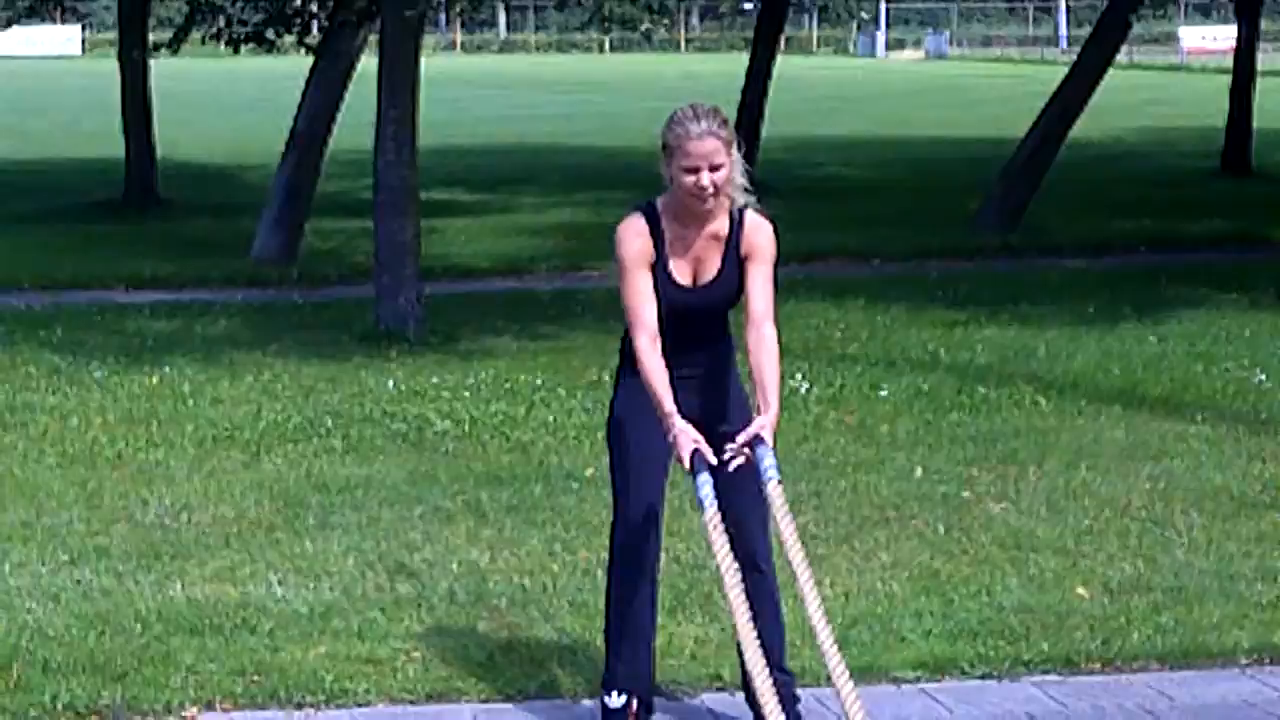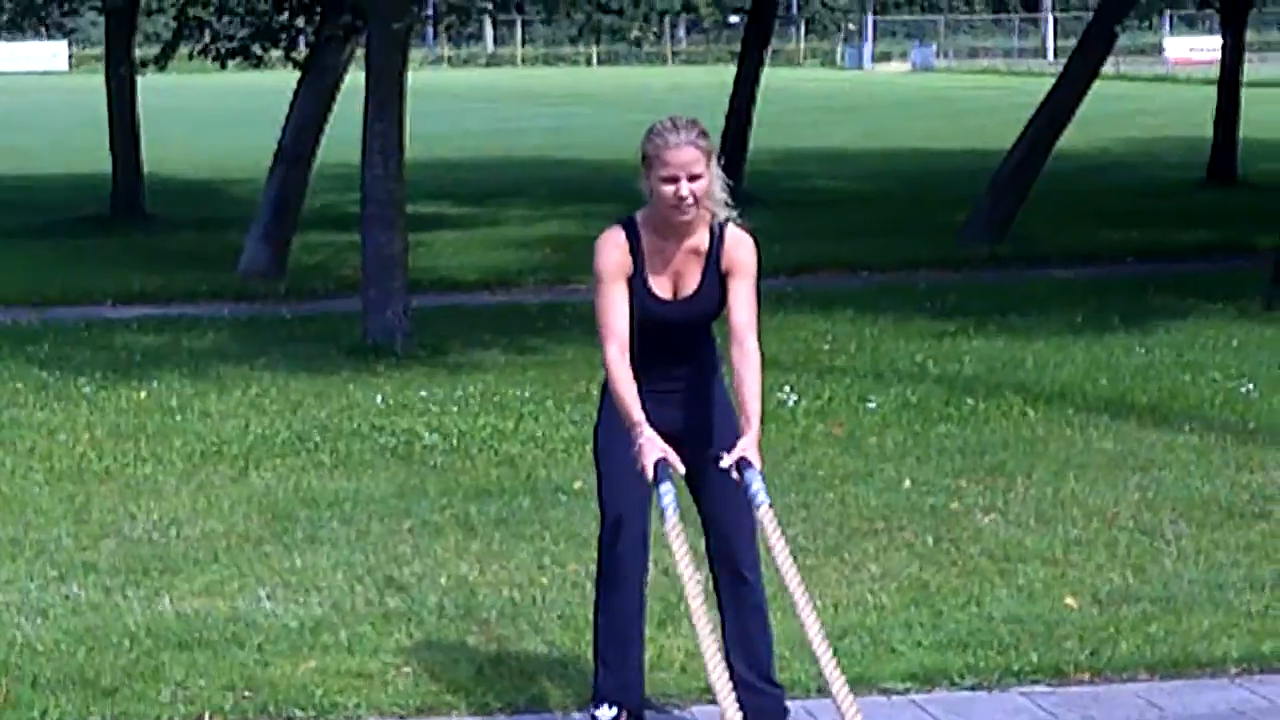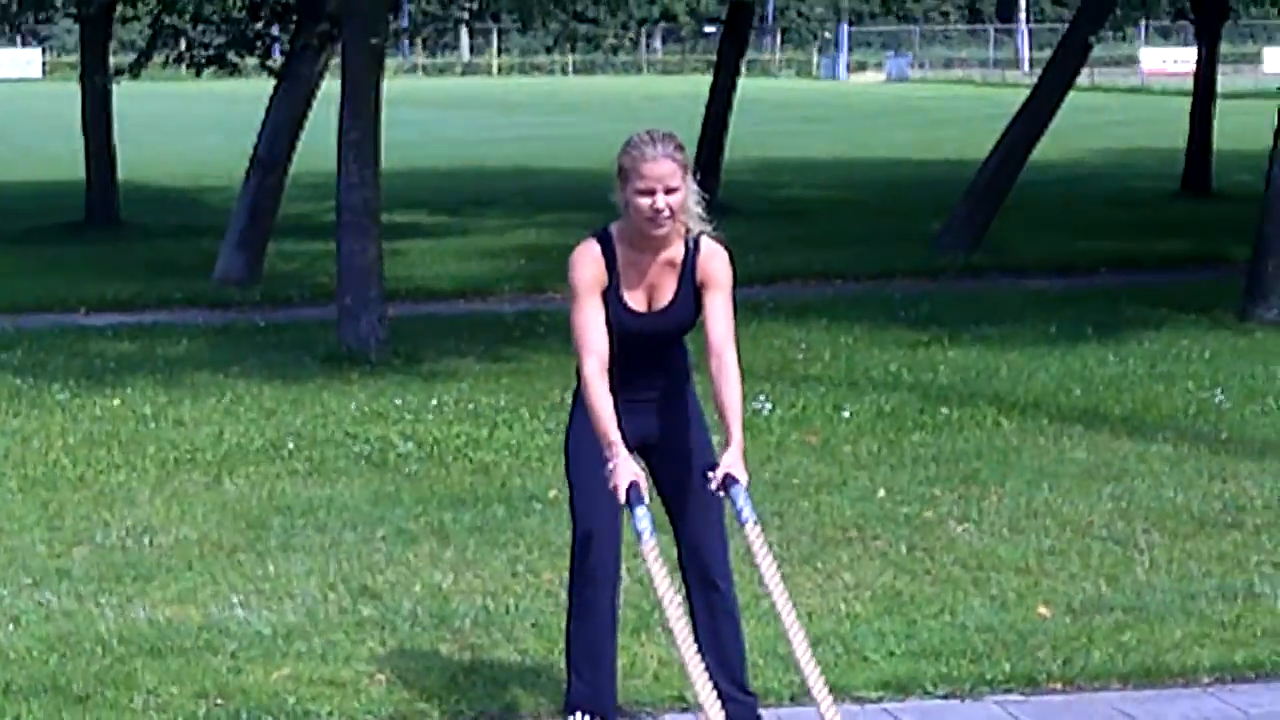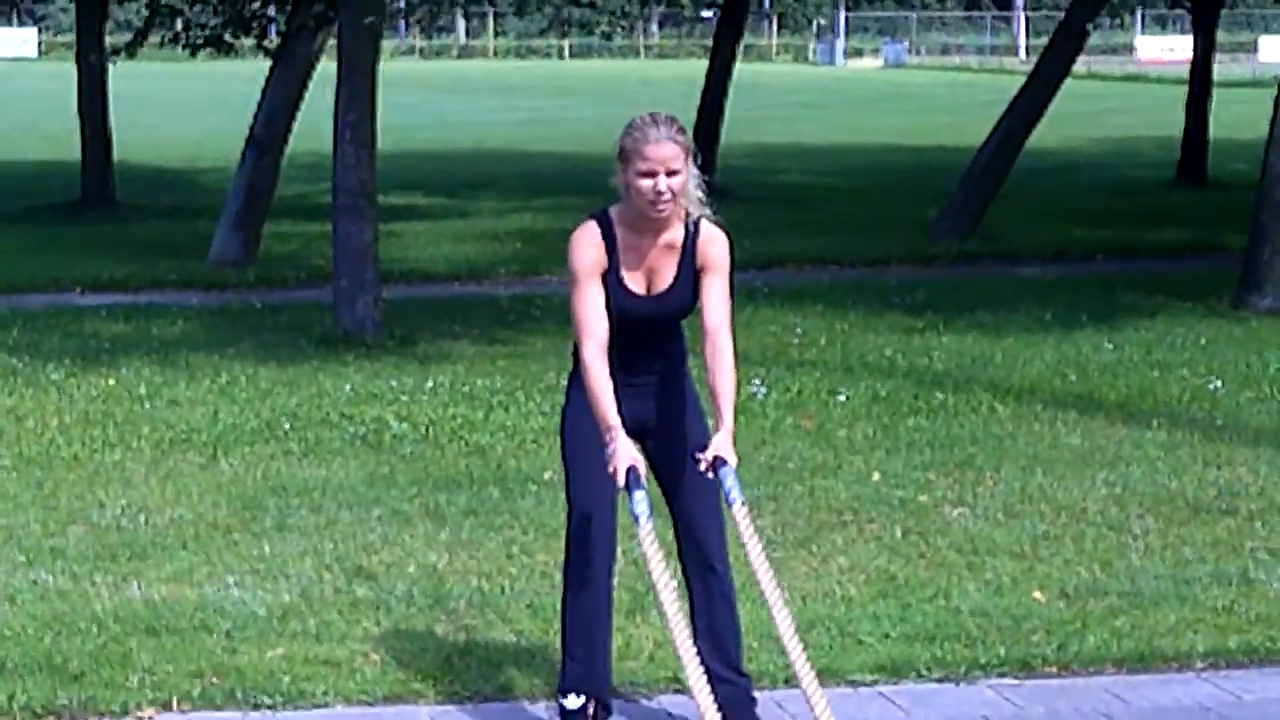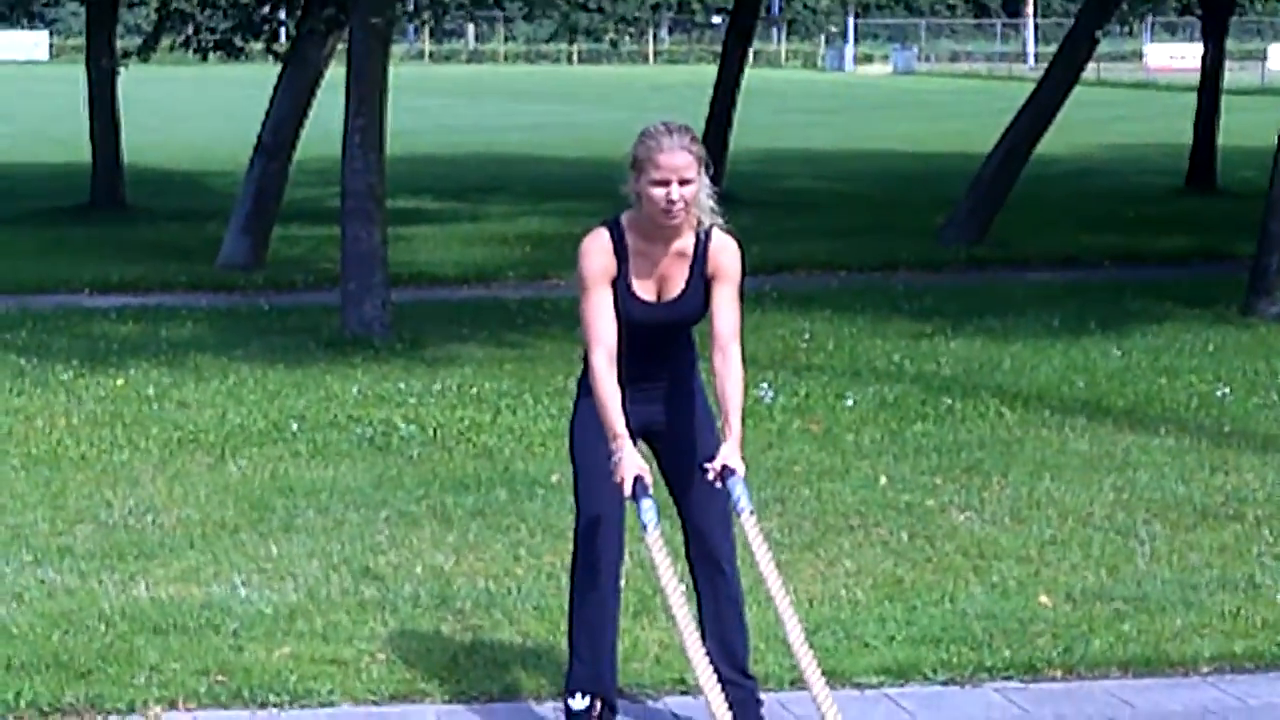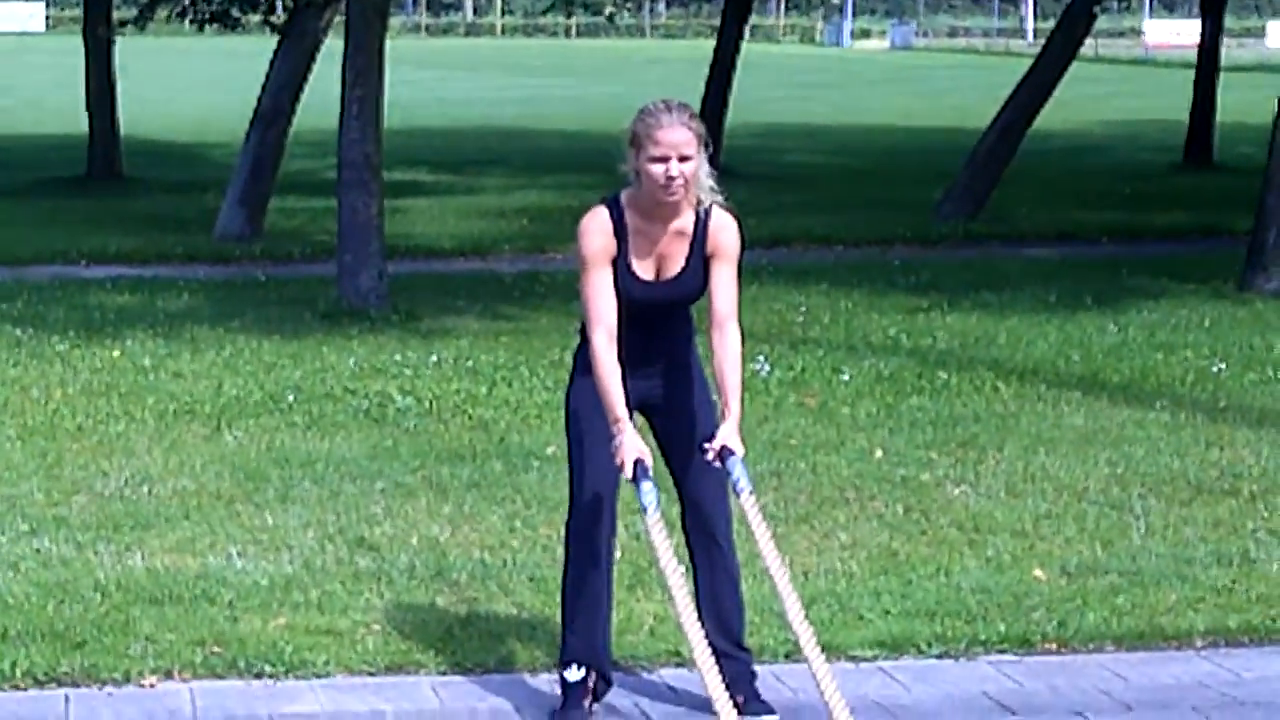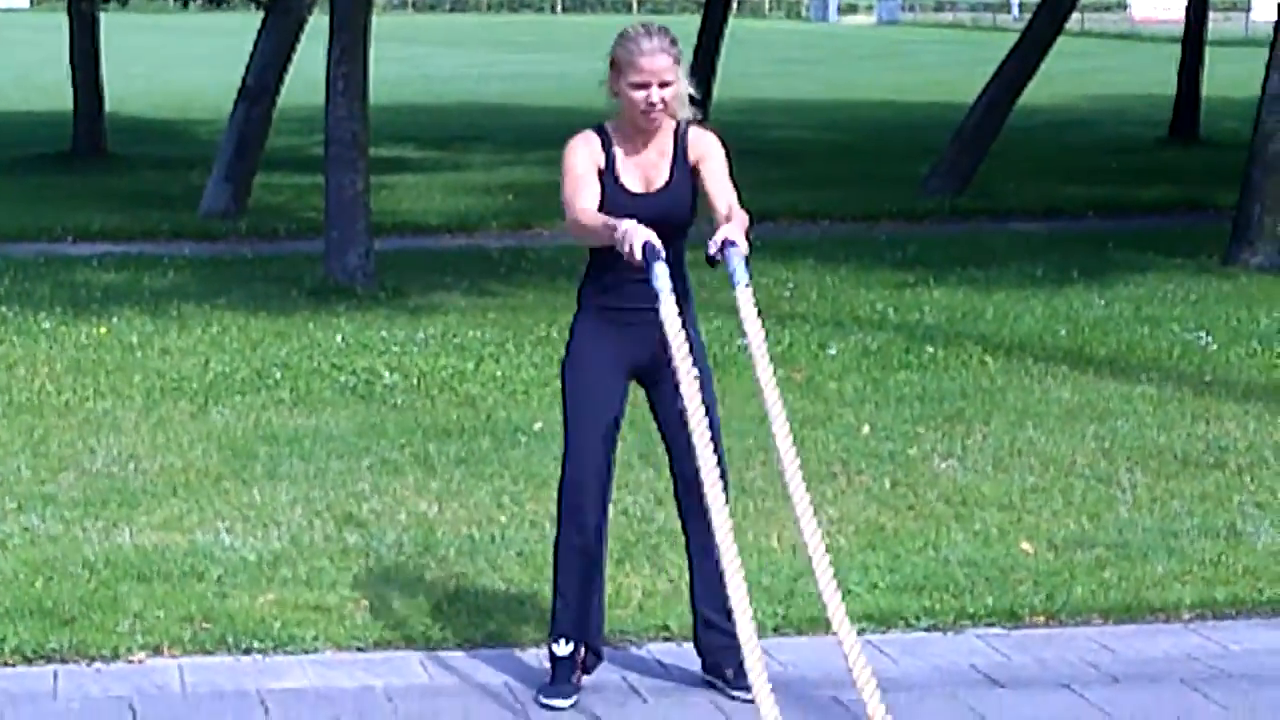
dt=0.3s
person 1, frame 1
left shoulder: (753, 230)
right shoulder: (638, 231)
left elbow: (762, 326)
right elbow: (645, 338)
left wrist: (767, 413)
right wrist: (675, 424)
left hip: (718, 387)
right hip: (646, 394)
left knee: (751, 539)
right knee: (635, 538)
person 1, frame 2
left shoulder: (734, 245)
right shoulder: (616, 246)
left elbow: (744, 341)
right elbow: (615, 349)
left wrist: (751, 432)
right wrist: (641, 432)
left hip: (702, 398)
right hip: (632, 405)
left knee: (737, 551)
right knee: (622, 552)
person 1, frame 3
left shoulder: (708, 258)
right shoulder: (591, 259)
left elbow: (723, 353)
right elbow: (592, 365)
left wrist: (734, 444)
right wrist: (616, 452)
left hip: (674, 409)
right hip: (602, 416)
left knee: (709, 560)
right knee: (594, 561)
person 1, frame 4
left shoulder: (707, 240)
right shoulder: (591, 240)
left elbow: (718, 337)
right elbow: (591, 347)
left wrist: (725, 428)
right wrist: (615, 437)
left hip: (670, 391)
right hip: (599, 399)
left knee: (706, 543)
right knee: (590, 544)
person 1, frame 5
left shoulder: (719, 249)
right shoulder: (601, 248)
left elbow: (727, 347)
right elbow: (600, 355)
left wrist: (732, 438)
right wrist: (621, 446)
left hip: (679, 396)
right hip: (608, 402)
left knee: (714, 544)
right knee: (597, 545)
person 1, frame 6
left shoulder: (718, 226)
right shoulder: (600, 226)
left elbow: (725, 325)
right elbow: (600, 334)
left wrist: (731, 419)
right wrist: (620, 429)
left hip: (677, 369)
right hip: (604, 376)
left knee: (711, 517)
right knee: (592, 515)
person 1, frame 7
left shoulder: (699, 144)
right shoulder: (588, 148)
left elbow: (726, 204)
right elbow: (581, 217)
left wrist: (732, 227)
right wrist: (620, 229)
left hip: (673, 333)
right hip: (600, 335)
left knee: (702, 485)
right knee: (583, 489)
left ankle: (721, 652)
right ankle: (571, 651)
